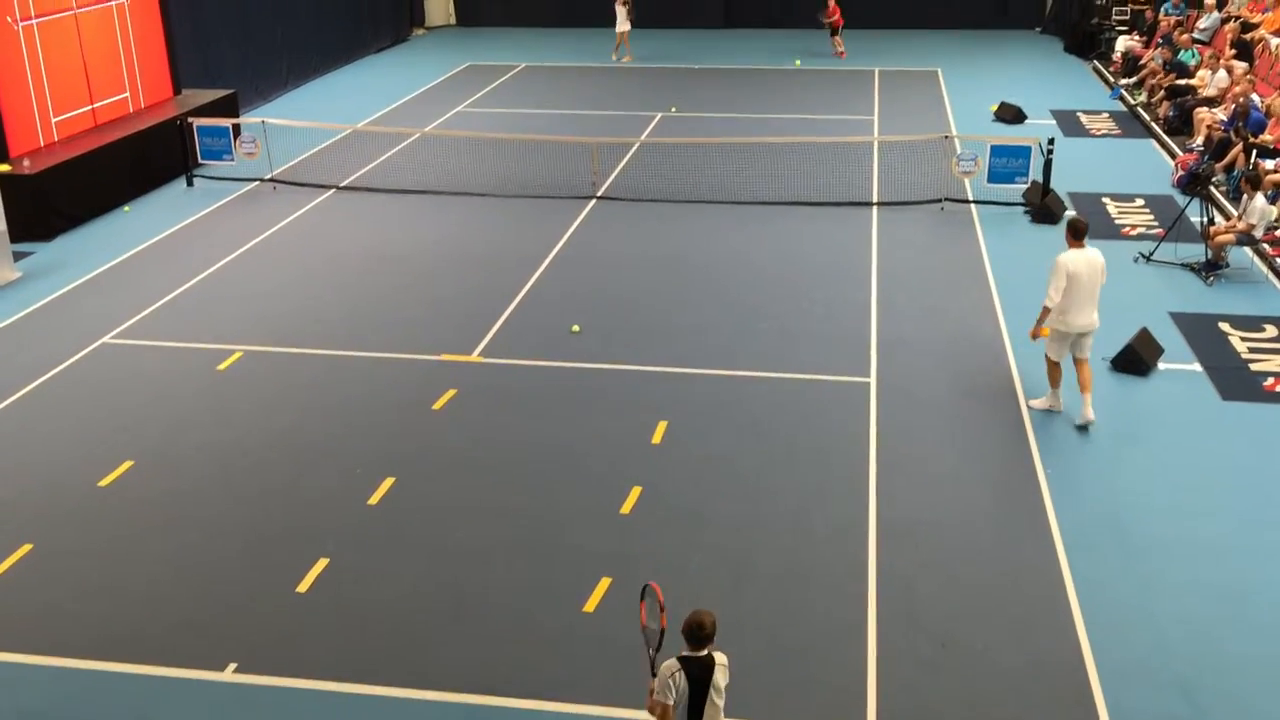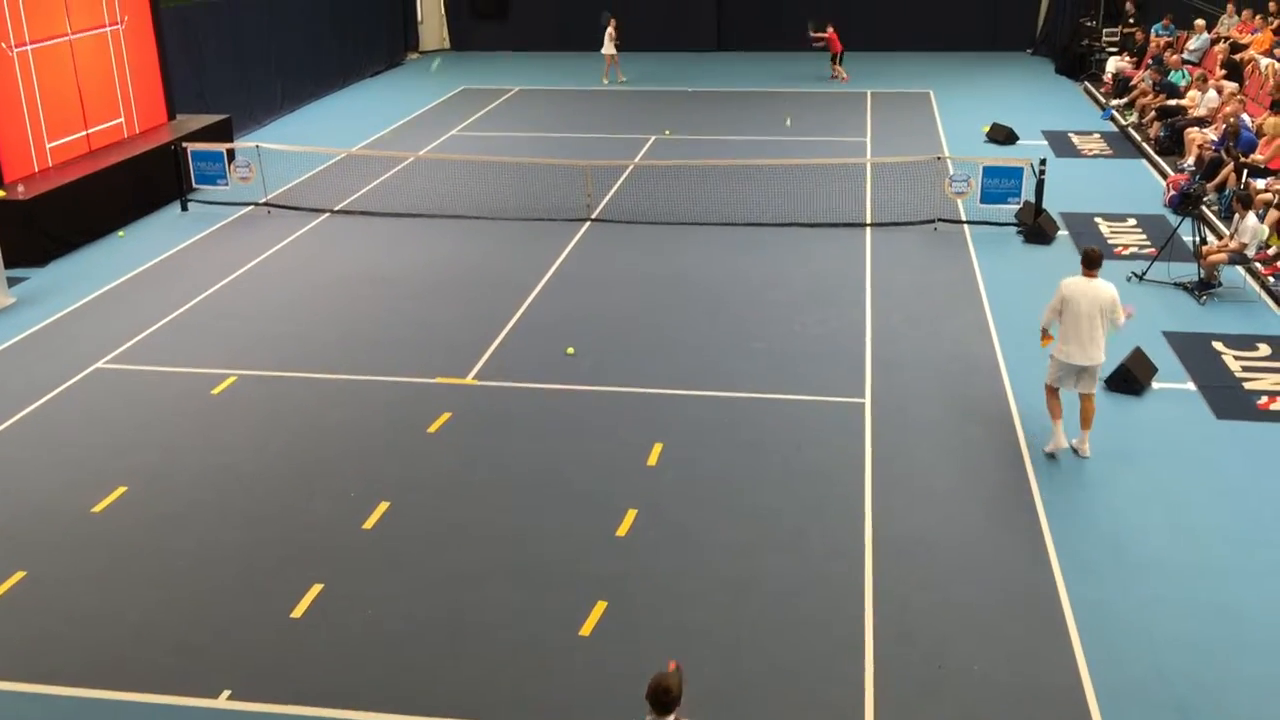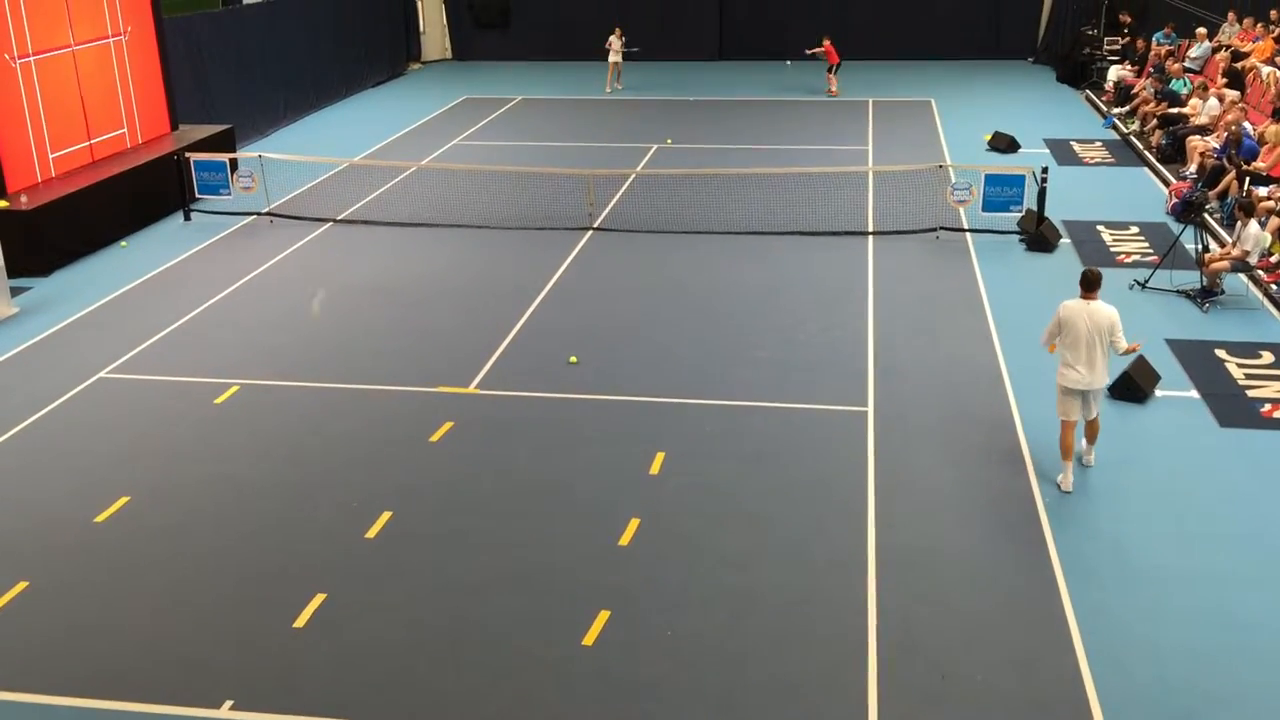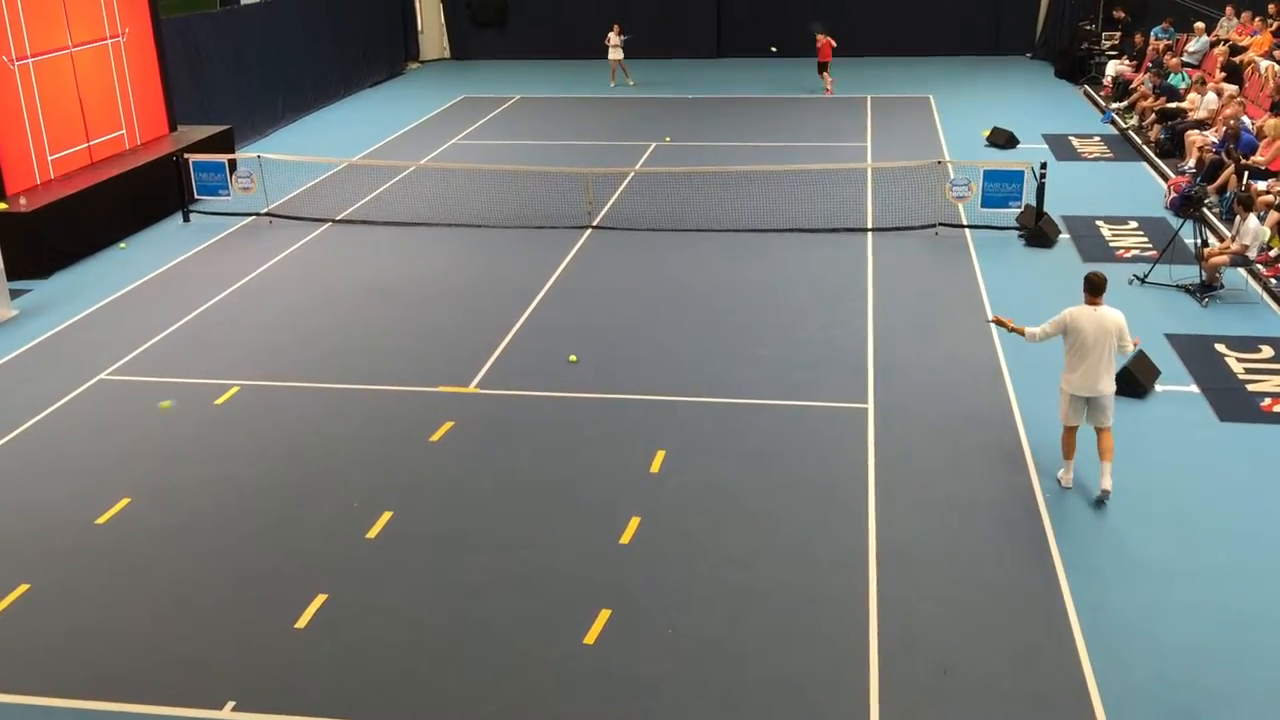
dt=0.4s
person 1, frame 1
left shoulder: (1063, 260)
right shoulder: (1098, 256)
left elbow: (1053, 297)
left wrist: (1039, 323)
left hip: (1065, 322)
right hip: (1090, 321)
left knee: (1052, 359)
right knee: (1082, 362)
left ankle: (1053, 400)
right ankle: (1087, 410)
person 1, frame 2
left shoulder: (1067, 285)
right shoulder: (1110, 291)
left elbow: (1049, 316)
right elbow: (1117, 324)
left wrist: (1045, 332)
right wrist: (1125, 315)
left hip: (1066, 352)
right hip: (1093, 355)
left knee: (1051, 389)
right knee: (1087, 397)
left ankle: (1058, 438)
right ankle: (1083, 444)
person 1, frame 3
left shoulder: (1065, 309)
right shoulder: (1109, 313)
left elbow: (1047, 340)
right elbow: (1119, 348)
left wrist: (1052, 344)
right wrist: (1132, 349)
left hip: (1069, 378)
right hip: (1096, 379)
left knee: (1068, 425)
right knee: (1092, 418)
left ankle: (1067, 477)
right ankle: (1088, 454)
person 1, frame 4
left shoulder: (1070, 316)
right shoulder: (1117, 317)
left elbow: (1038, 334)
right elbow: (1125, 350)
left wrist: (1010, 326)
right wrist: (1134, 344)
left hip: (1074, 384)
right hip: (1104, 386)
left knee: (1070, 428)
right knee: (1104, 430)
left ankle: (1067, 474)
right ankle: (1106, 479)
